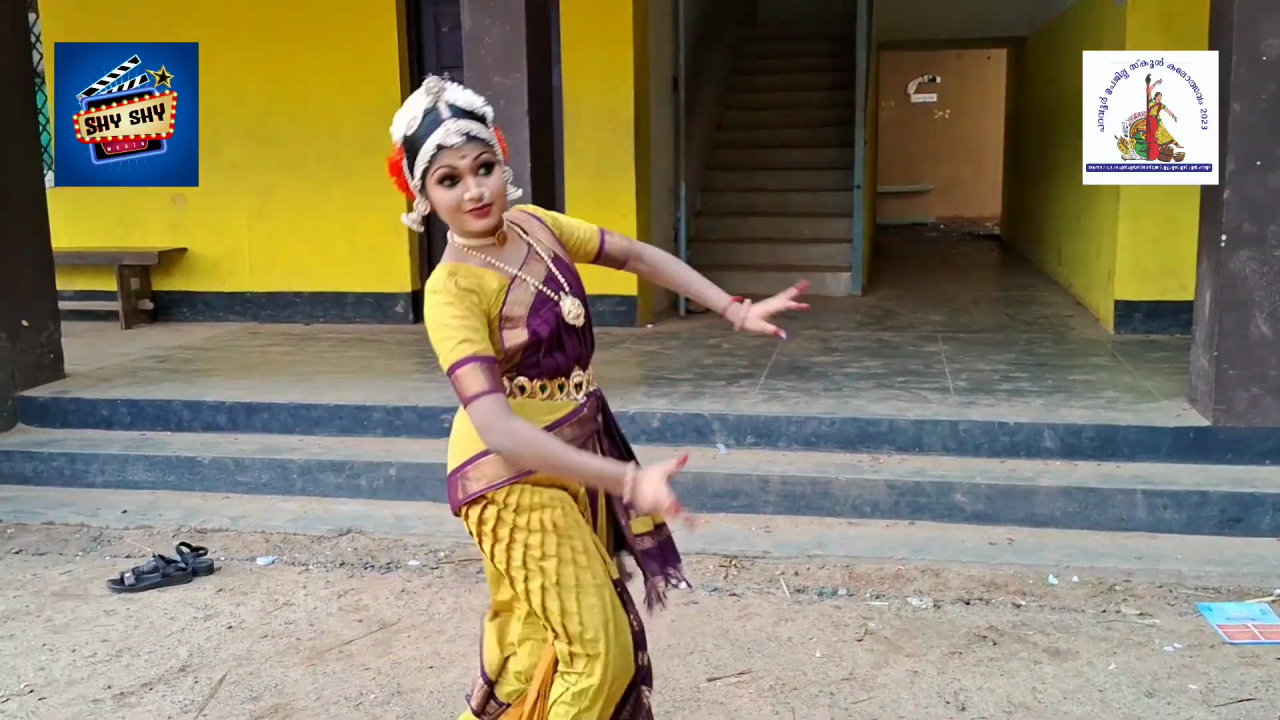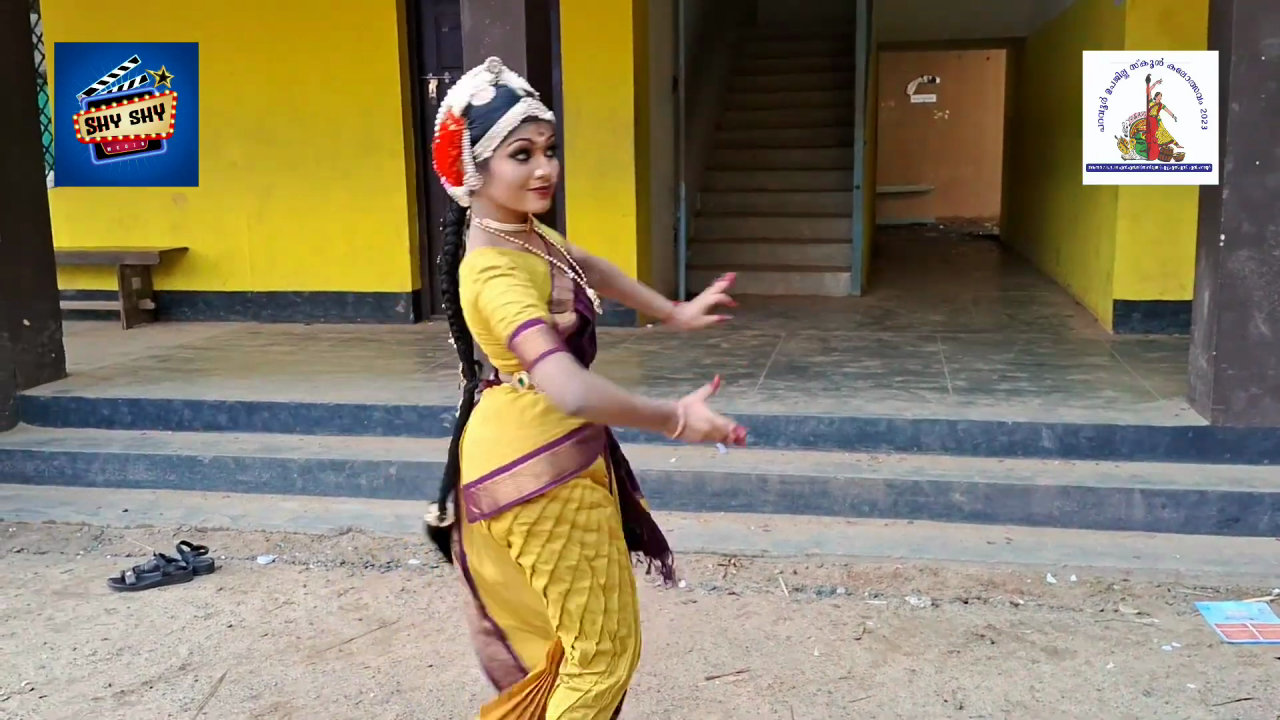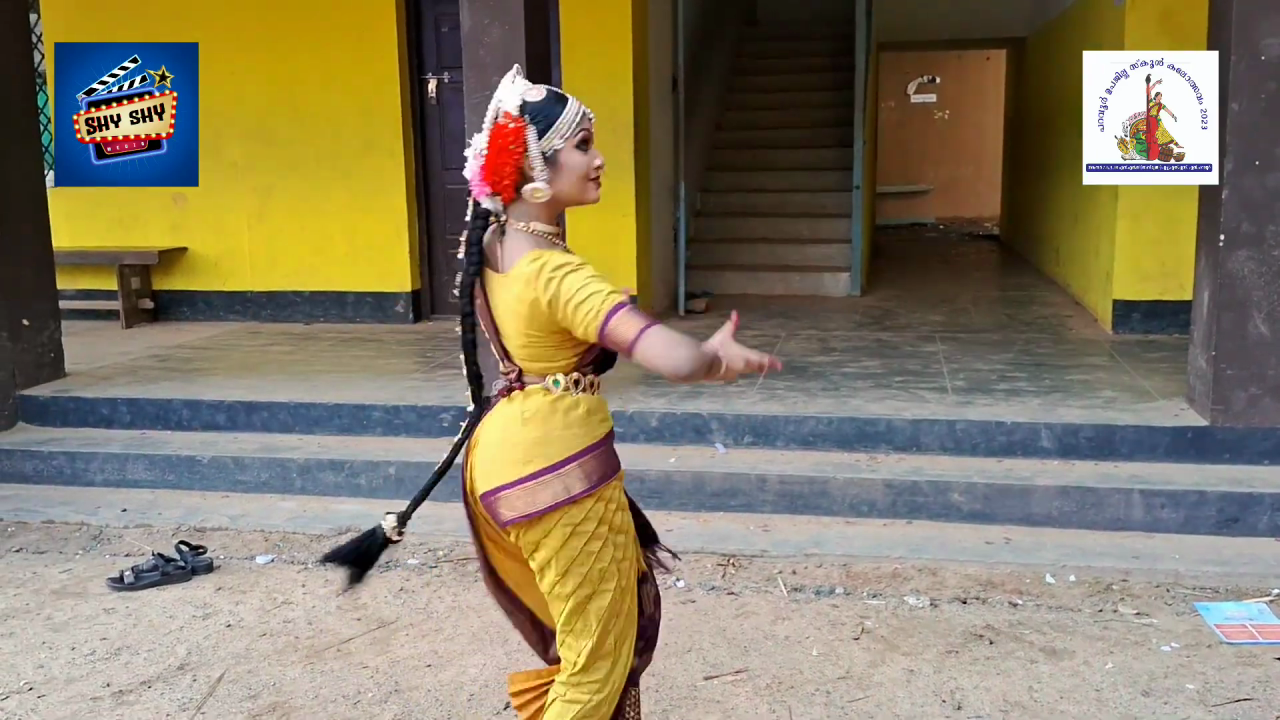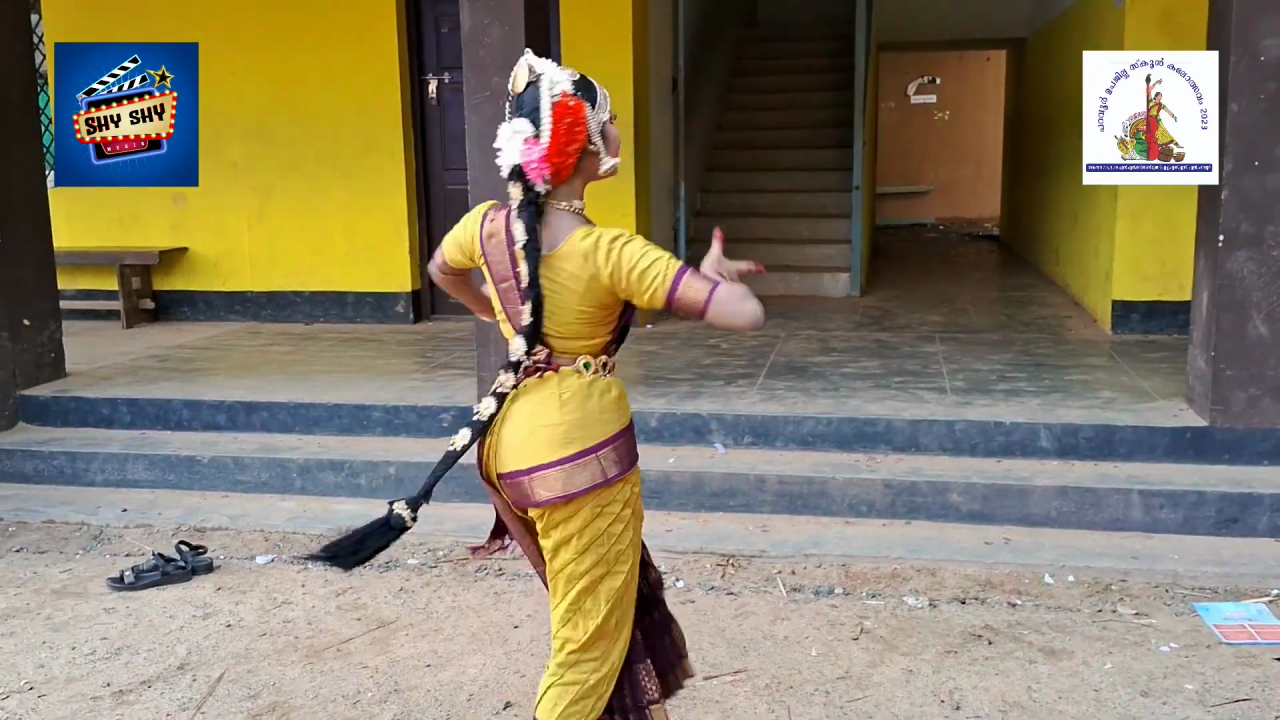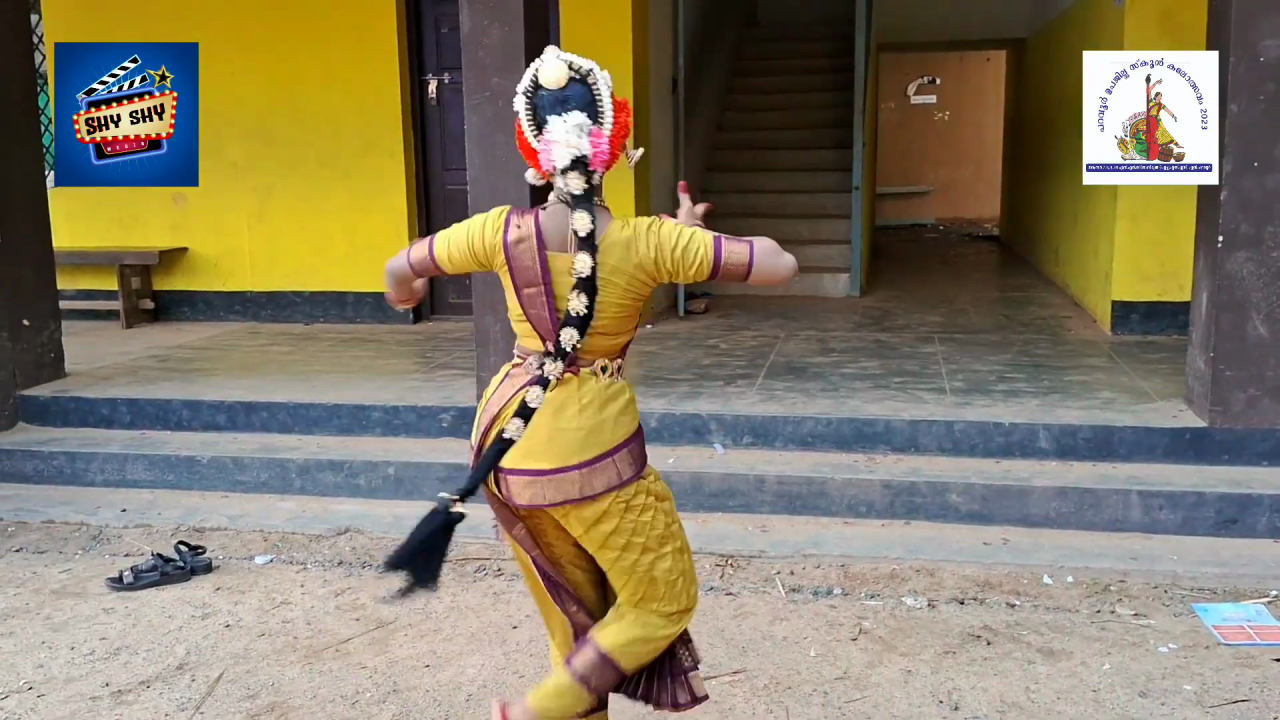
dt=0.1s
person 1, frame 1
left shoulder: (535, 228)
right shoulder: (452, 292)
left elbow: (638, 255)
right elbow: (491, 424)
left wrist: (737, 309)
right wrist: (625, 482)
left hip: (575, 440)
right hip: (517, 465)
left knee: (533, 644)
right knee: (598, 648)
person 1, frame 2
left shoulder: (523, 231)
right shoulder: (497, 276)
left elbow: (582, 267)
right elbow: (570, 389)
left wrist: (673, 313)
right wrist: (677, 419)
left hip: (553, 453)
right hip: (532, 467)
left knee: (537, 636)
right knee: (604, 656)
person 1, frame 3
left shoulder: (498, 235)
right shoulder: (555, 275)
right elbow: (671, 360)
right wrist: (720, 360)
left hip: (506, 454)
right hip: (555, 467)
left knee: (609, 624)
right knee: (596, 663)
person 1, frame 4
left shoulder: (490, 224)
right shoulder: (611, 251)
left elbow: (442, 269)
right elbow: (745, 315)
right wrist: (713, 277)
left hip: (511, 433)
right hip: (576, 448)
left knee: (613, 606)
right knee: (592, 644)
person 1, frame 5
left shoulder: (508, 231)
right shoulder: (650, 241)
left elbow: (399, 271)
right elbow: (776, 264)
left wrist: (404, 295)
right wrist: (685, 236)
left hip: (510, 430)
right hip: (589, 448)
left knee: (578, 608)
right knee: (666, 606)
